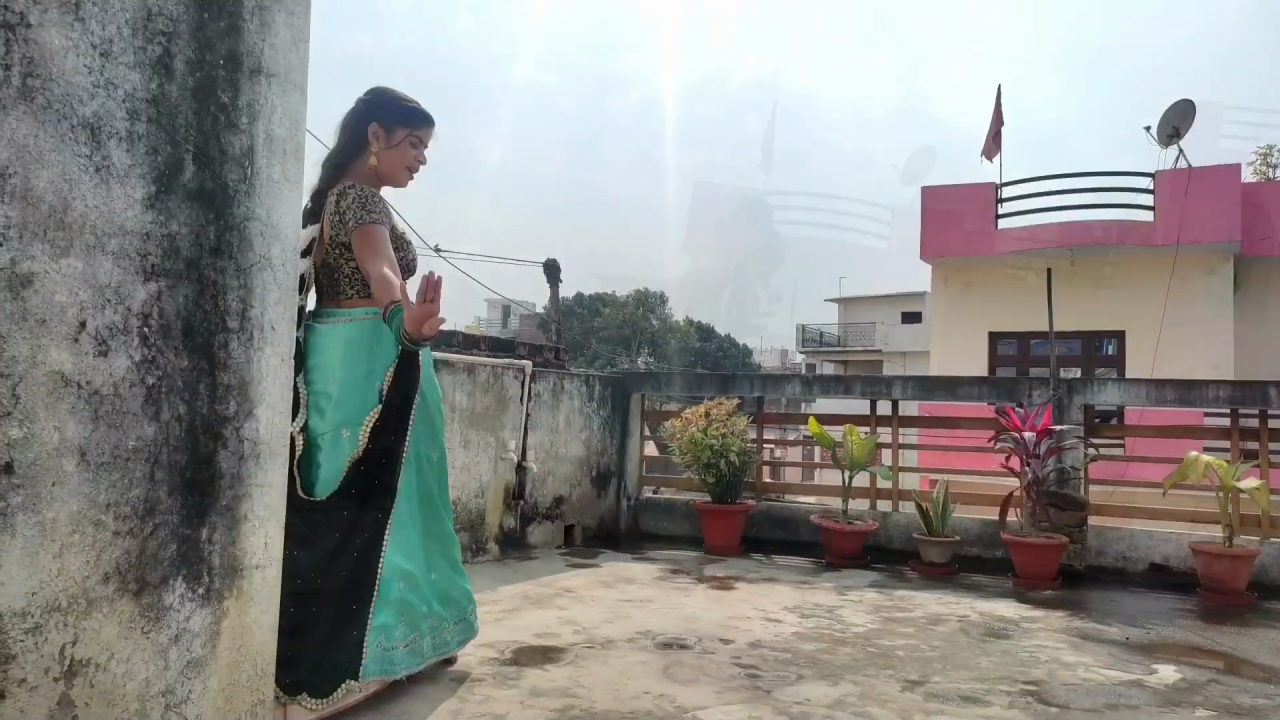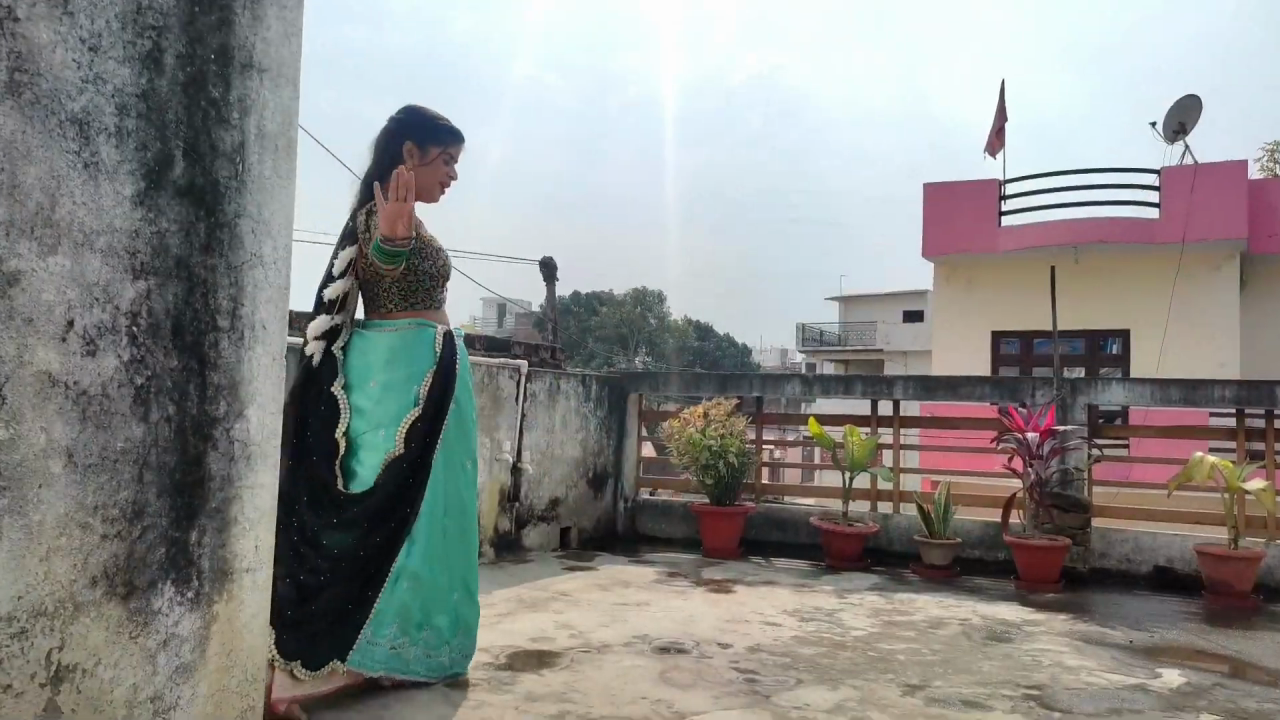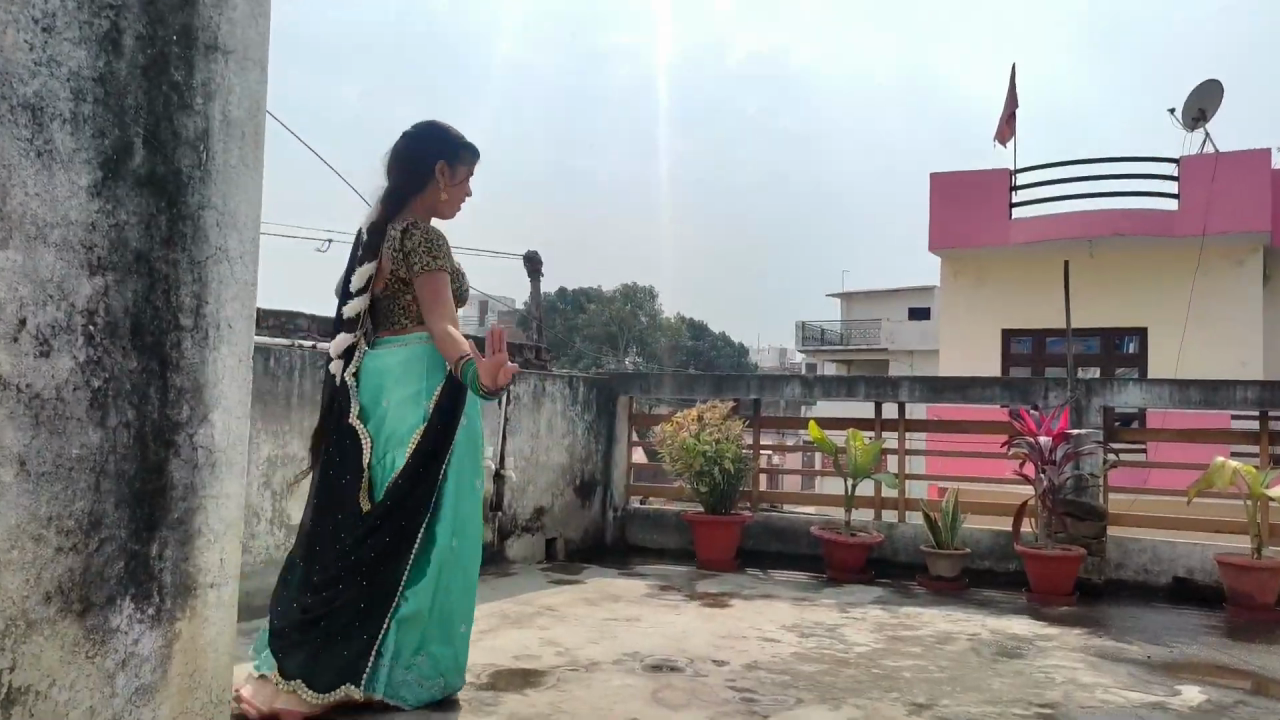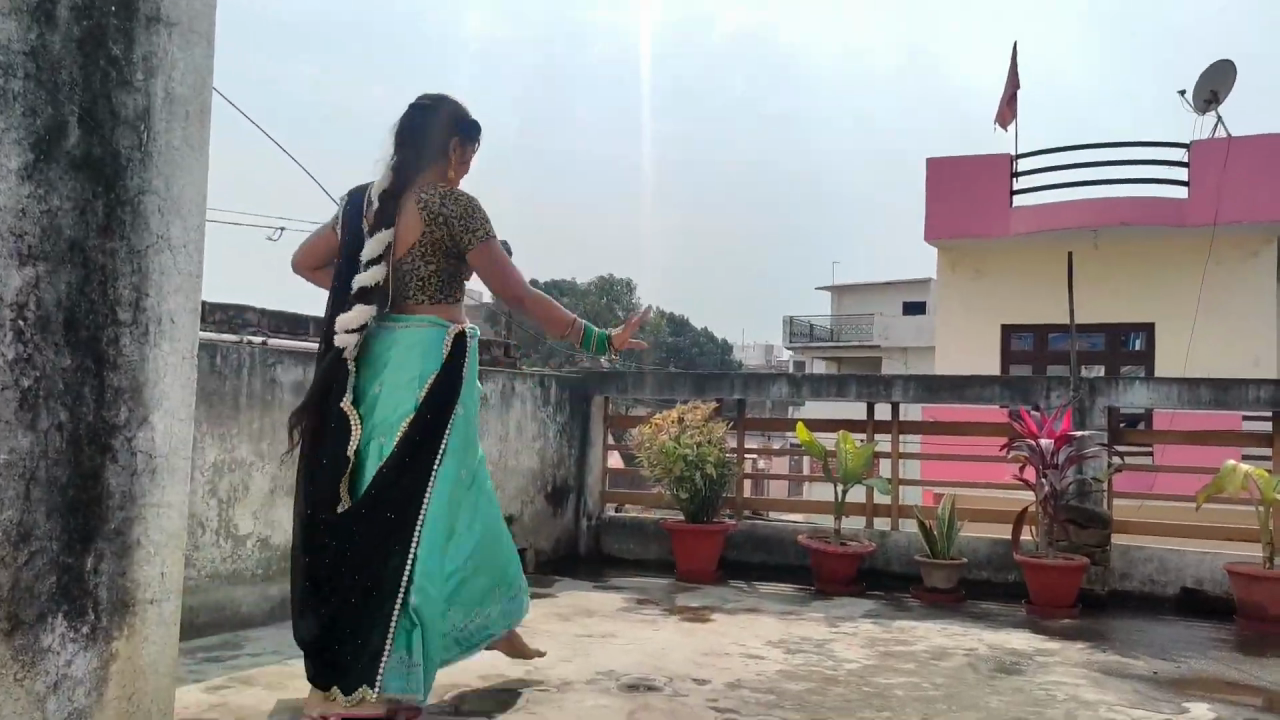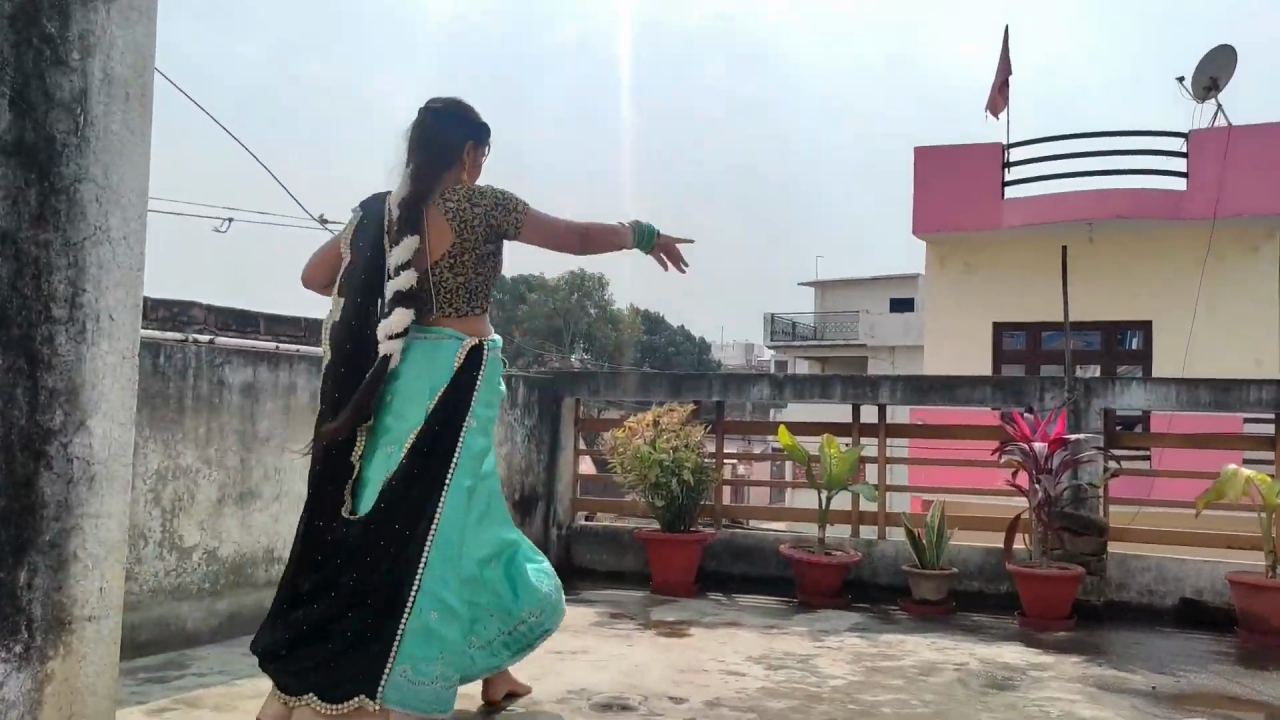
dt=0.2s
person 1, frame 1
left shoulder: (329, 199)
right shoulder: (362, 202)
right elbow: (380, 277)
right wrist: (410, 325)
left hip: (327, 355)
right hip: (374, 357)
left knee: (320, 512)
right knee: (374, 509)
person 1, frame 2
left shoulder: (377, 214)
right shoulder: (386, 215)
right elbow: (386, 259)
right wrist: (393, 238)
left hip: (373, 365)
right hip: (417, 366)
left knee: (355, 512)
right knee: (402, 514)
person 1, frame 3
left shoulder: (379, 230)
right shoulder: (420, 237)
left elbow: (367, 308)
right elbow: (441, 327)
right wrist: (482, 374)
left hip: (377, 379)
right hip: (425, 384)
left knee: (370, 527)
right knee: (416, 530)
person 1, frame 4
left shoulder: (362, 201)
right shoulder: (454, 207)
left elbow: (304, 262)
right elbow: (518, 295)
right wrist: (598, 340)
left hip: (373, 364)
right hip: (431, 367)
left knee: (375, 512)
right knee: (411, 520)
person 1, frame 5
left shoulder: (377, 211)
right shoulder: (481, 204)
left elbow: (314, 276)
right elbow: (580, 237)
right wrist: (644, 234)
left hip: (395, 376)
right hip: (455, 379)
right knee: (422, 535)
